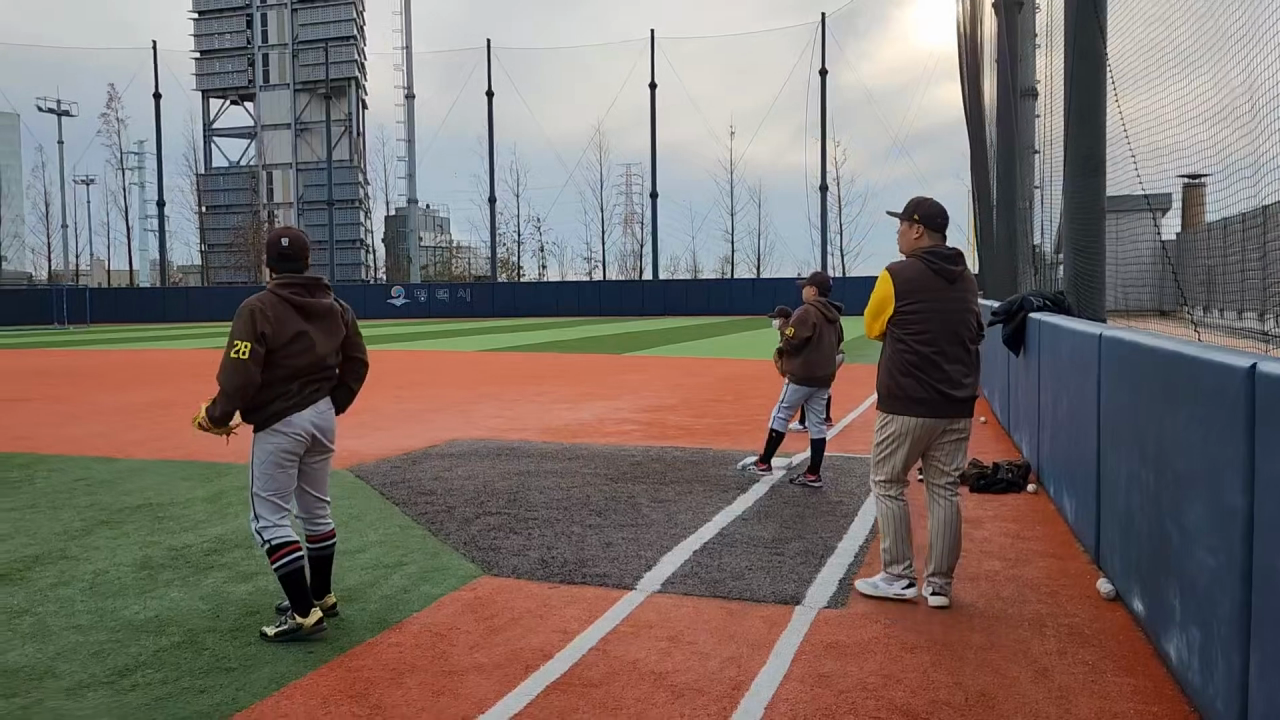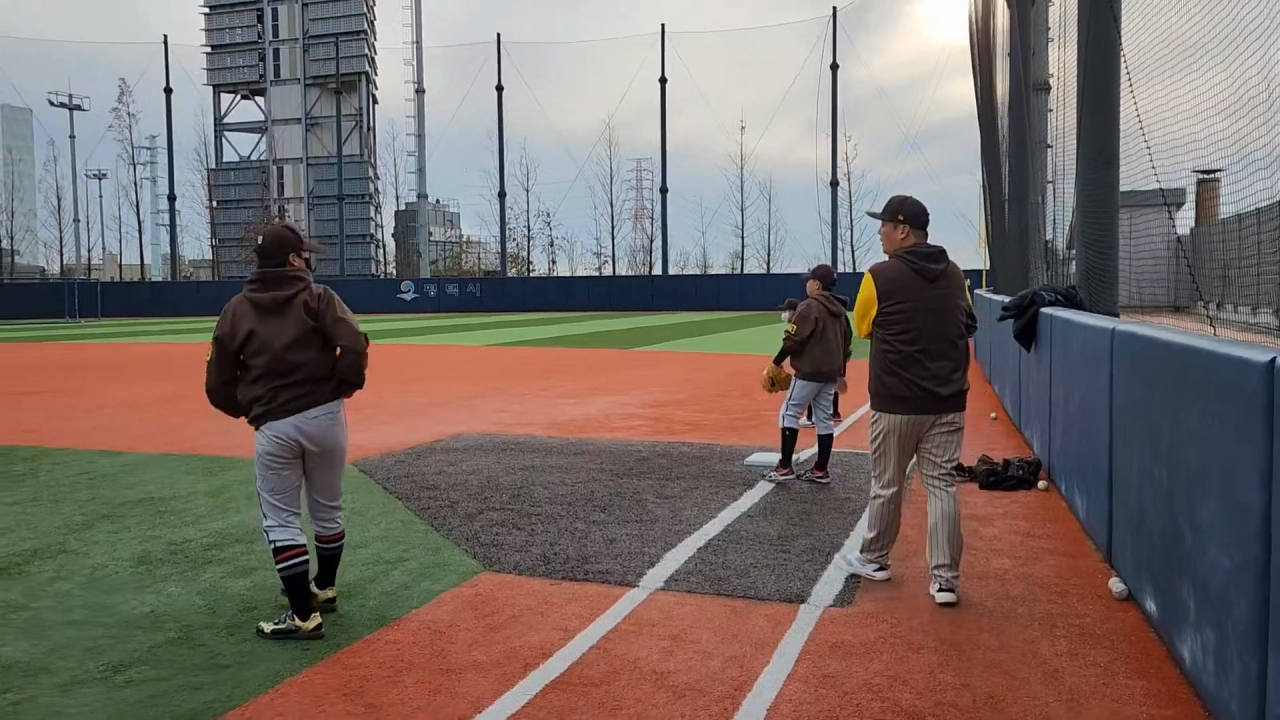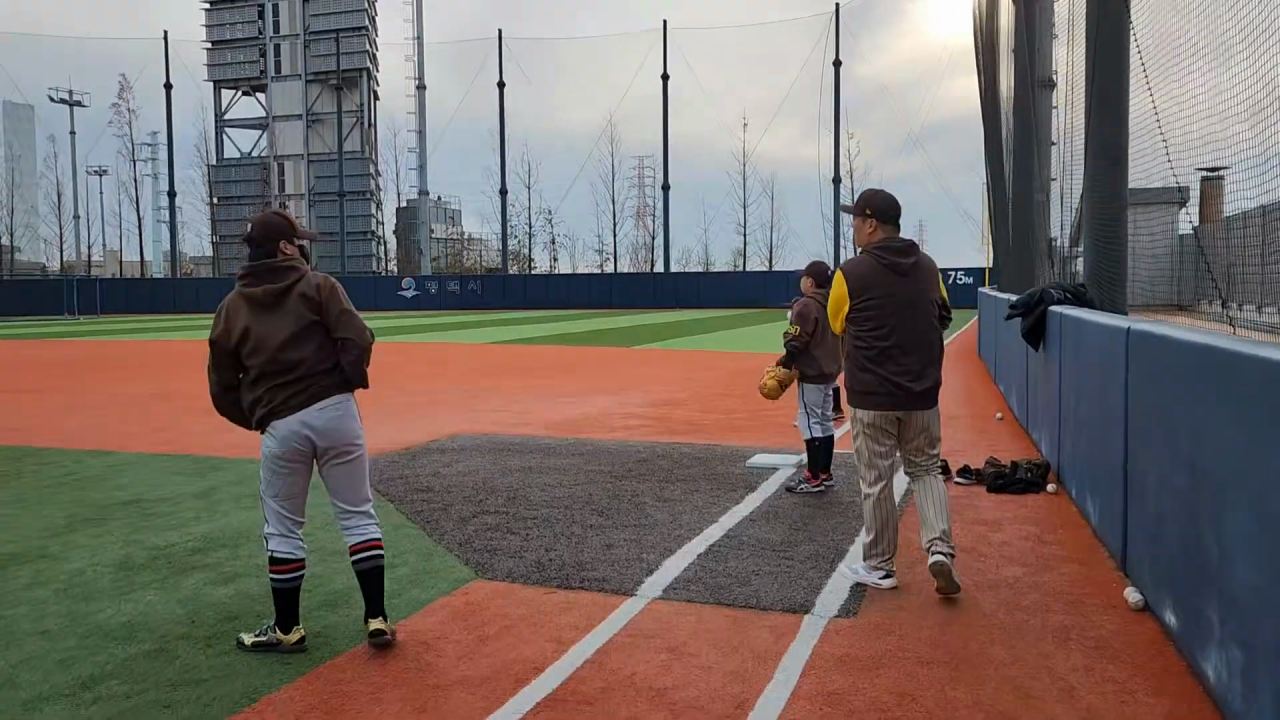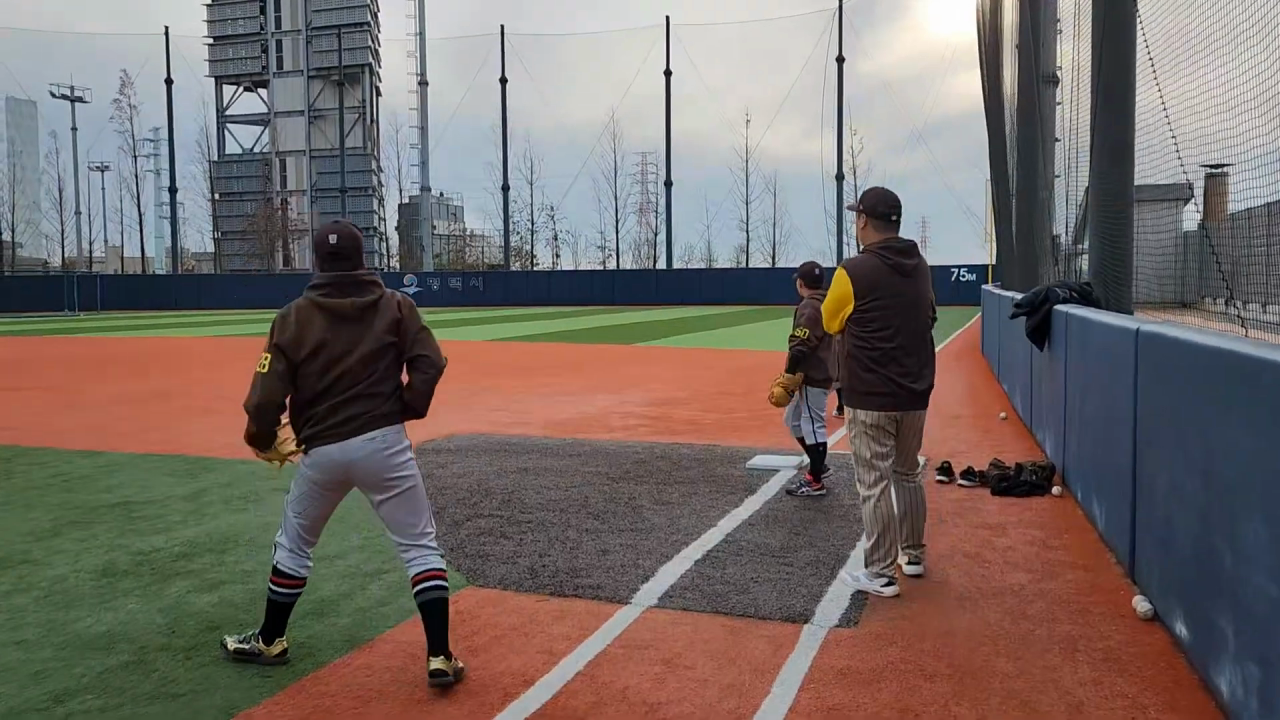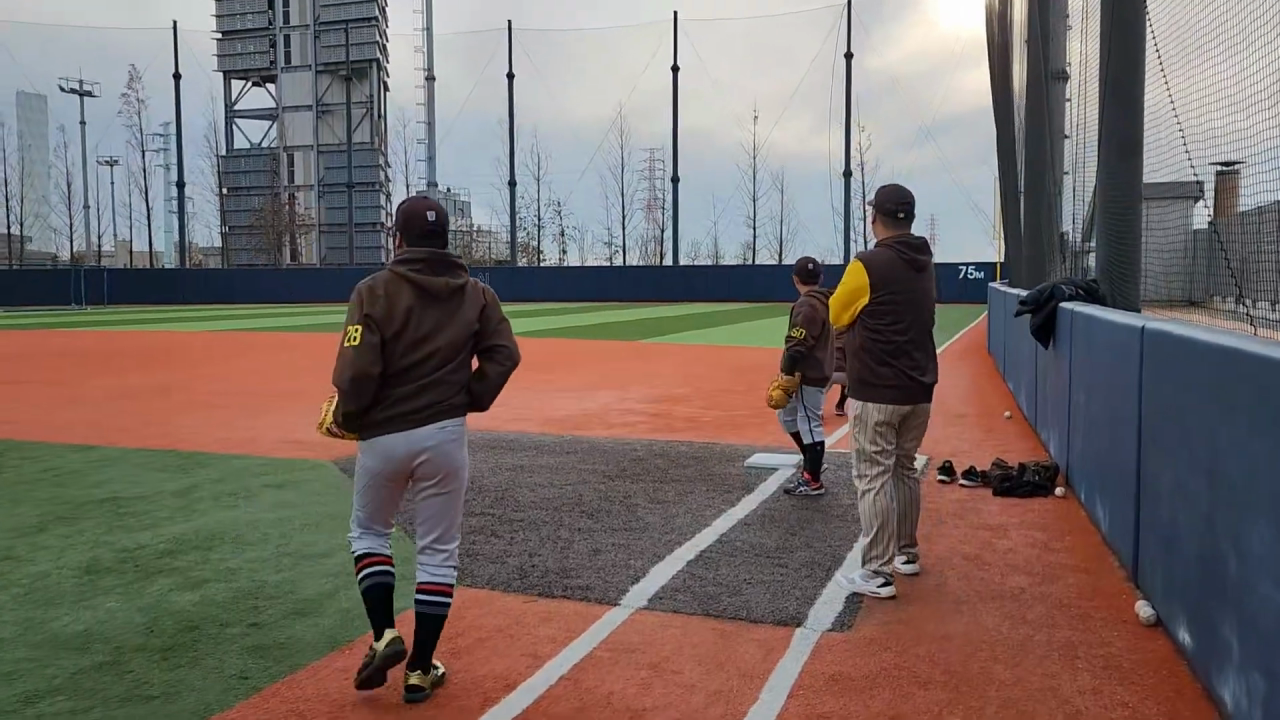
dt=0.4s
person 1, frame 1
left shoulder: (256, 308)
right shoulder: (334, 306)
left elbow: (240, 378)
right elbow: (357, 362)
left wrist: (215, 416)
left hip: (279, 425)
right hip: (322, 417)
left knee: (271, 519)
right knee: (316, 510)
left ankle: (304, 611)
right ankle: (321, 596)
person 1, frame 2
left shoulder: (235, 310)
right shoulder: (318, 296)
left elbow: (218, 385)
right elbow: (353, 346)
left wrist: (251, 410)
right wrist: (349, 384)
left hip: (274, 428)
right hip: (326, 417)
left knee: (280, 521)
right knee: (327, 510)
left ankle: (304, 615)
right ankle: (324, 590)
person 1, frame 3
left shoulder: (230, 308)
right shoulder: (318, 286)
left elbow: (222, 387)
right elbow: (356, 340)
left wrist: (253, 417)
right wrist: (349, 384)
left hip: (281, 427)
right hip: (335, 413)
left knee: (283, 529)
right knee: (359, 515)
left ankle: (286, 629)
right ankle: (376, 618)
person 1, frame 4
left shoulder: (294, 317)
right shoulder: (396, 306)
left elbow: (266, 396)
right elbow: (429, 363)
left wrist: (259, 437)
right wrist: (407, 410)
left hip: (323, 449)
right hip: (386, 444)
left knee: (294, 544)
right knee: (420, 546)
left ankle: (269, 641)
right ankle: (440, 658)
person 1, frame 5
left shoulder: (374, 290)
right shoulder: (476, 292)
left elbow: (357, 371)
right elbow: (503, 355)
left wrist: (346, 419)
right wrist: (468, 400)
left hip: (385, 437)
right hip: (446, 435)
left knee: (367, 535)
right knee: (437, 553)
left ankle: (384, 638)
right ankle: (419, 667)
person 2, frame 1
left shoulder: (896, 275)
right shoulder: (967, 280)
left elbow: (874, 328)
right elbow: (976, 333)
left hip: (907, 405)
right hip: (957, 406)
left knee: (887, 486)
right knee: (945, 492)
left ankle: (899, 576)
right ankle: (939, 584)
person 2, frame 2
left shoulder: (879, 277)
right shoulder: (954, 275)
left elbow: (863, 328)
right elbow: (969, 326)
left hip: (895, 402)
right hip: (947, 402)
left knee: (887, 486)
right knee: (942, 485)
left ankle: (874, 560)
right ankle: (944, 579)
person 2, frame 3
left shoulder: (851, 273)
right shoulder: (927, 267)
left elbow: (838, 324)
right elbow: (944, 318)
left hip: (872, 397)
right hip: (922, 394)
left knee: (876, 483)
right knee: (926, 473)
left ankle: (880, 568)
right ankle: (940, 550)
person 2, frame 4
left shoulder: (854, 271)
right shoulder: (920, 268)
left elbow: (831, 322)
left hip: (870, 397)
right hip: (916, 393)
left knee: (874, 484)
right knee: (907, 474)
left ankle: (882, 574)
right ankle: (912, 554)
person 2, frame 5
left shoulder: (867, 265)
right shoulder: (925, 265)
left elbow: (837, 315)
right wrist: (875, 317)
left hip: (877, 392)
right hip: (919, 389)
left knee: (872, 477)
right knee: (904, 471)
left ankle: (876, 574)
right ankle: (906, 553)
person 3, frame 1
left shoulder: (805, 312)
right shoulder: (834, 316)
left elbow: (790, 343)
left wrist: (783, 328)
left hip: (802, 376)
right hip: (824, 378)
left knee: (781, 415)
right knee: (817, 424)
left ankle: (764, 462)
right ankle: (813, 474)
person 3, frame 2
left shoulder: (809, 307)
right shoulder: (841, 310)
left elbow: (793, 341)
right elbow: (845, 344)
left wrist: (776, 362)
right wrist: (841, 374)
left hip: (809, 372)
right hip: (832, 373)
left knee: (789, 413)
right knee: (824, 419)
left ankle: (785, 466)
right ankle: (820, 470)
person 3, frame 3
left shoulder: (805, 305)
left elbow: (795, 343)
left wrist: (785, 367)
left hip: (811, 372)
right hip: (829, 371)
left knee: (809, 421)
right knee: (824, 421)
left ankle: (813, 478)
right ankle: (824, 472)
person 3, frame 4
left shoulder: (808, 308)
right shoulder: (825, 306)
left elbow: (801, 346)
left wrist: (789, 375)
right wrist: (792, 372)
left hip: (812, 377)
right hip: (818, 374)
left knee: (813, 425)
right knee: (793, 419)
left ankle: (815, 482)
right ankle: (818, 466)
person 3, frame 5
left shoulder: (806, 305)
right shoulder: (822, 303)
left elbow: (798, 345)
left wrist: (787, 375)
right wrist: (789, 371)
left hip: (808, 374)
right hip: (816, 372)
left knee: (809, 423)
right knee: (787, 415)
left ankle: (813, 481)
right ankle: (812, 462)
